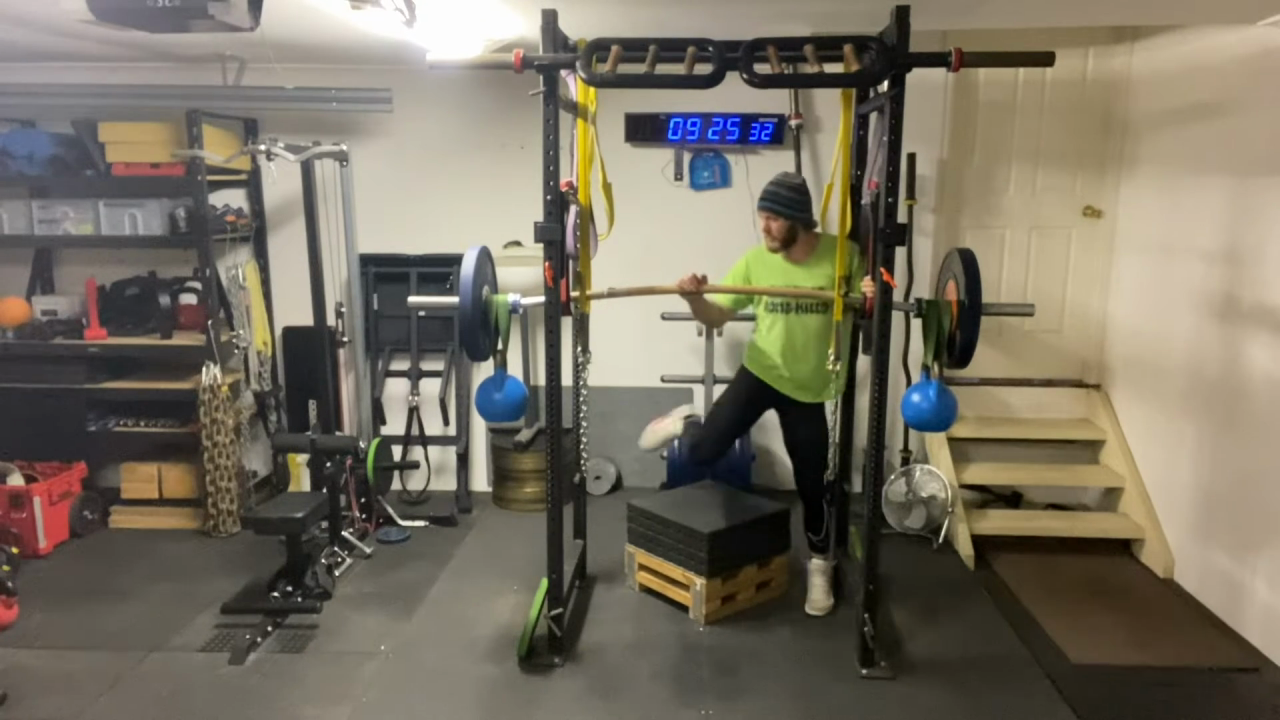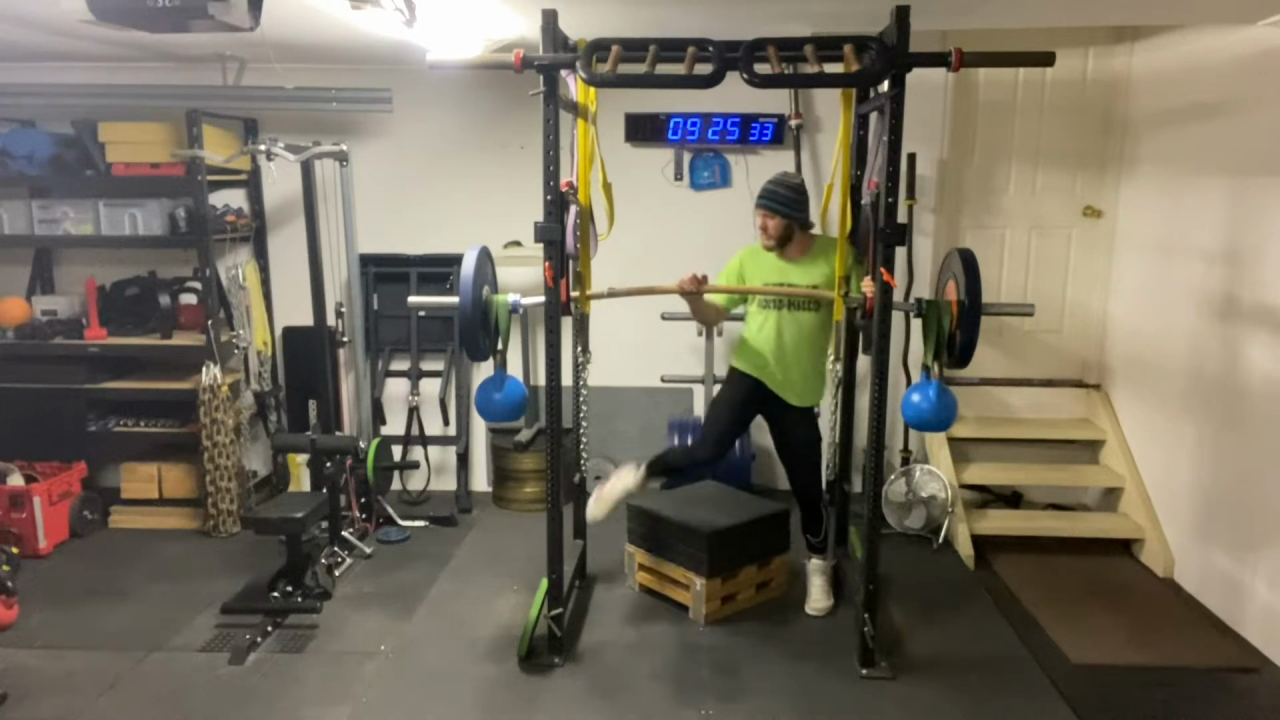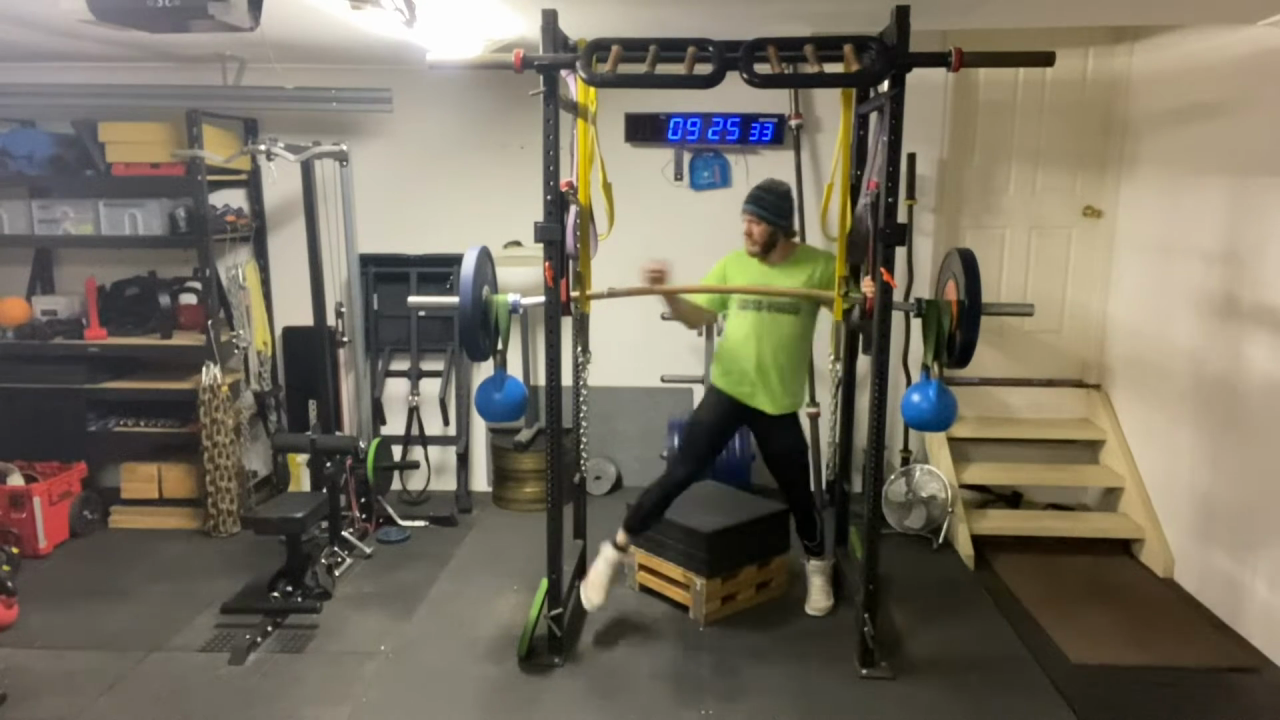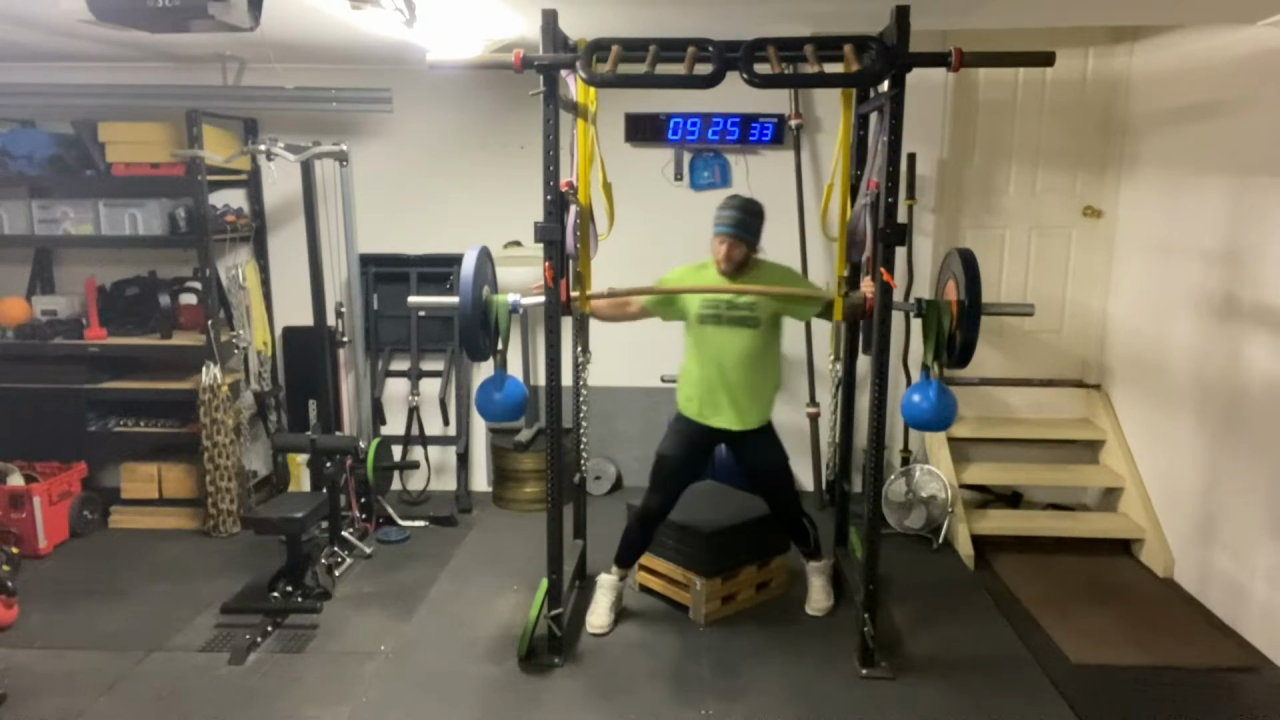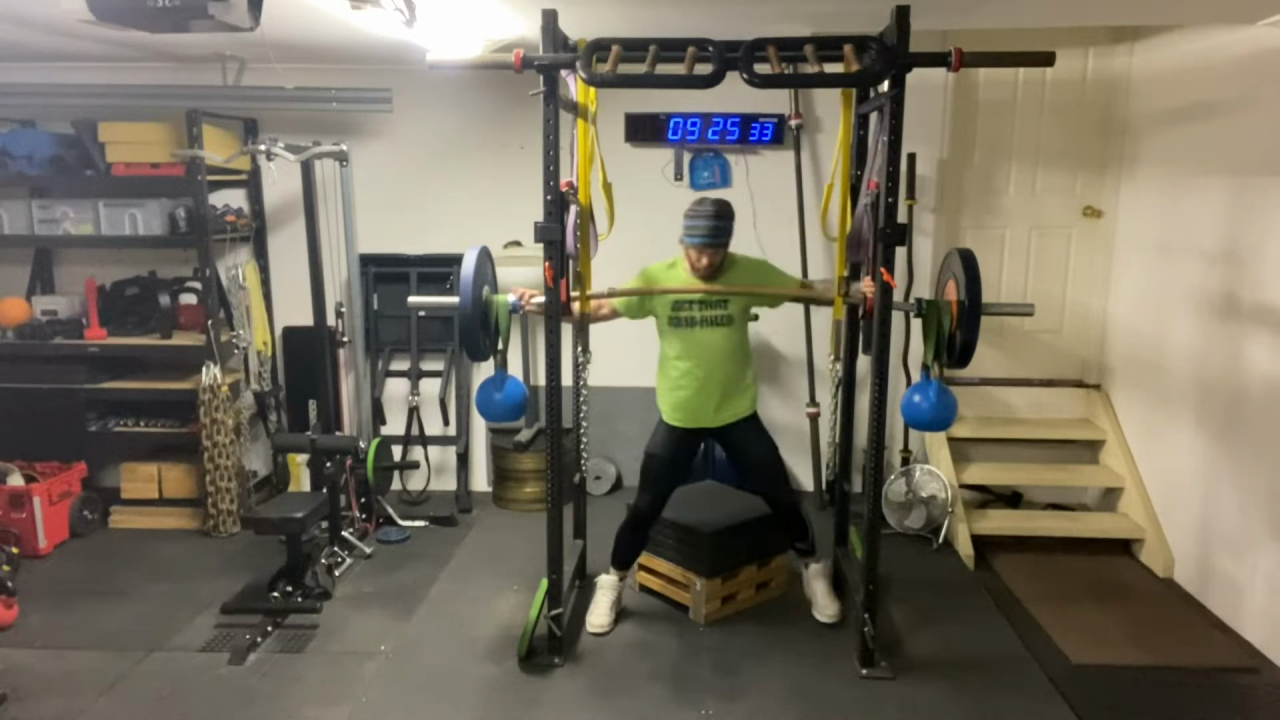
dt=0.2s
person 1, frame 1
left shoulder: (842, 256)
right shoulder: (755, 262)
right elbow: (716, 317)
left wrist: (873, 297)
right wrist: (694, 298)
left hip: (809, 388)
right hip: (762, 372)
left knee: (811, 484)
right knee: (706, 449)
left ankle: (820, 565)
right ankle: (684, 424)
person 1, frame 2
left shoulder: (835, 258)
right shoulder: (749, 259)
right elbow: (711, 316)
left wrist: (872, 297)
right wrist: (693, 297)
left hip: (798, 392)
right hip: (750, 375)
left knee: (807, 487)
right knee: (704, 452)
left ankle: (819, 567)
right ankle: (635, 477)
person 1, frame 3
left shoulder: (818, 266)
right shoulder: (730, 264)
right elbow: (695, 317)
left wrist: (868, 298)
right wrist: (665, 290)
left hip: (779, 404)
right hip: (727, 392)
left knee: (798, 494)
right knee: (678, 476)
left ankle: (817, 570)
right ankle: (613, 552)
person 1, frame 4
left shoulder: (778, 280)
right shoulder: (683, 280)
left elbow: (830, 309)
right elbow: (627, 308)
left wrist: (862, 300)
left hip: (752, 420)
right hip: (695, 416)
left knee: (784, 506)
right knee: (654, 505)
left ankle: (817, 567)
right ankle: (612, 583)
person 1, frame 5
left shoulder: (750, 272)
right shoulder: (656, 279)
left elbow: (805, 290)
right elbow: (599, 307)
left wrist: (852, 292)
left hip: (737, 413)
right hip: (679, 415)
left knee: (782, 498)
right knee: (646, 507)
left ankle: (813, 570)
right ankle: (611, 585)
